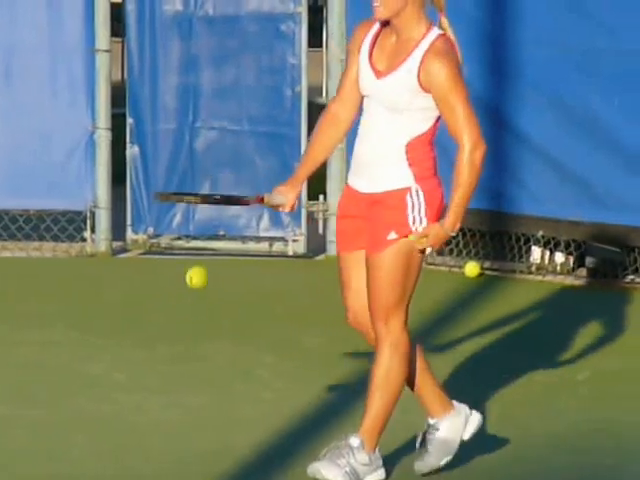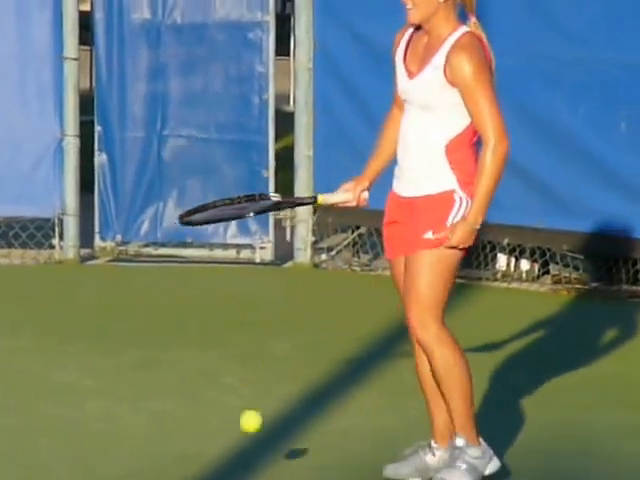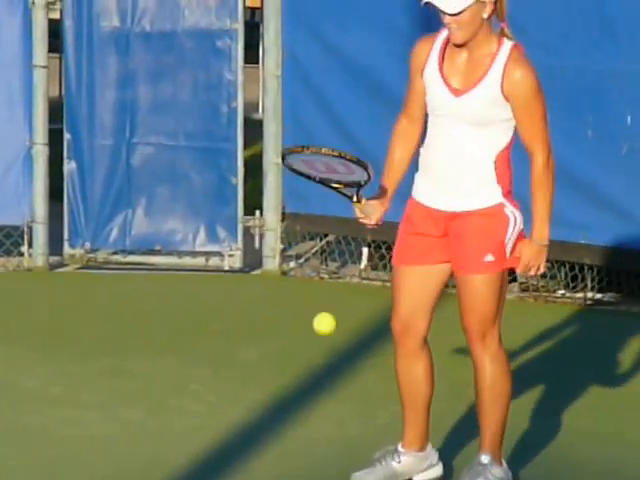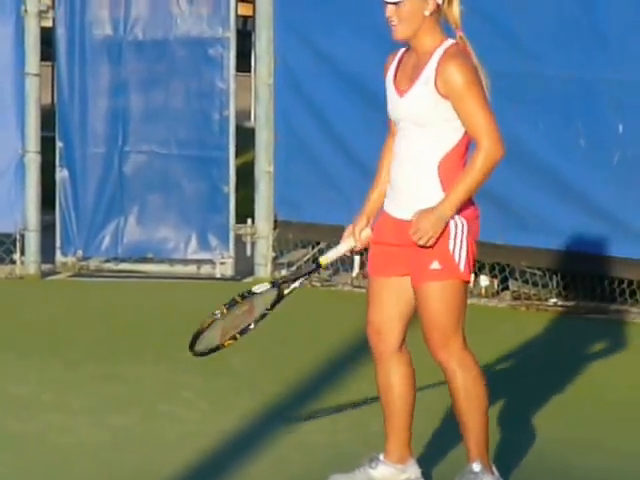
dt=0.7s
person 1, frame 1
left shoulder: (436, 58)
left elbow: (472, 145)
right elbow: (341, 111)
left wrist: (451, 221)
right wrist: (299, 178)
left hip: (407, 199)
right hip: (360, 193)
left knee: (386, 323)
right knee: (361, 318)
right ankle: (447, 414)
person 1, frame 2
left shoulder: (463, 53)
right shoulder: (407, 39)
left elbow: (496, 142)
left wrist: (473, 218)
right wrist: (367, 177)
left hip: (447, 203)
right hip: (405, 199)
left knee: (423, 324)
right knee: (425, 324)
person 1, frame 3
left shoulder: (514, 69)
right shoulder: (426, 50)
left elbow: (541, 156)
left wrist: (540, 234)
right wrist: (385, 194)
left hip: (484, 216)
right hip: (425, 211)
left knee: (481, 339)
right knee: (405, 330)
person 1, frame 4
left shoulder: (454, 64)
right shoulder: (397, 63)
left elbow: (491, 148)
left wrist: (442, 211)
right wrist: (368, 211)
left hip: (444, 225)
right hip: (396, 221)
left knee: (447, 348)
right knee: (383, 338)
